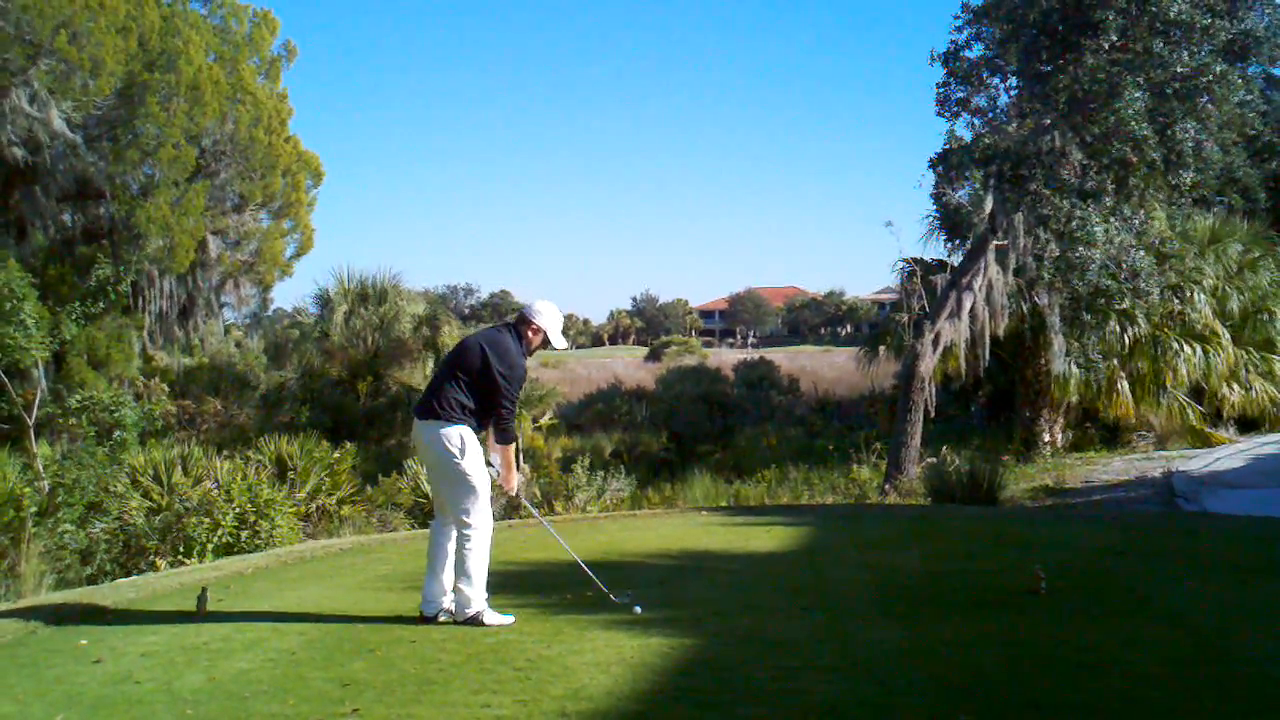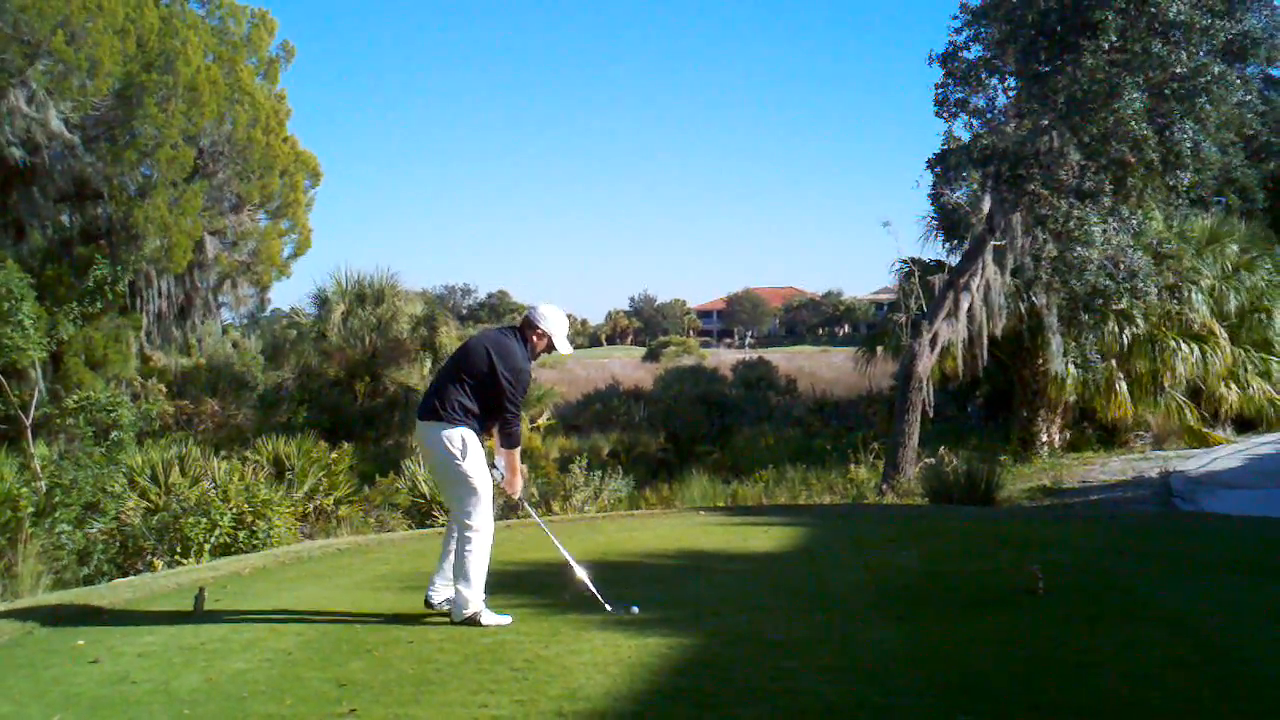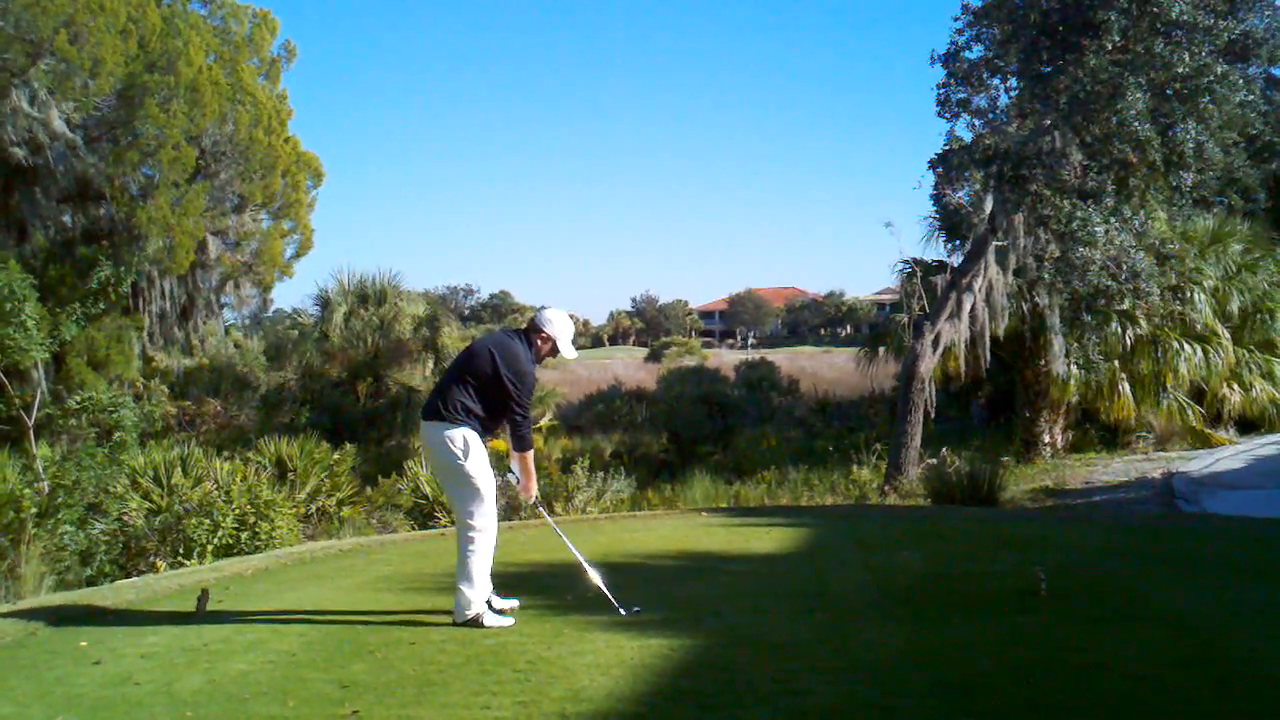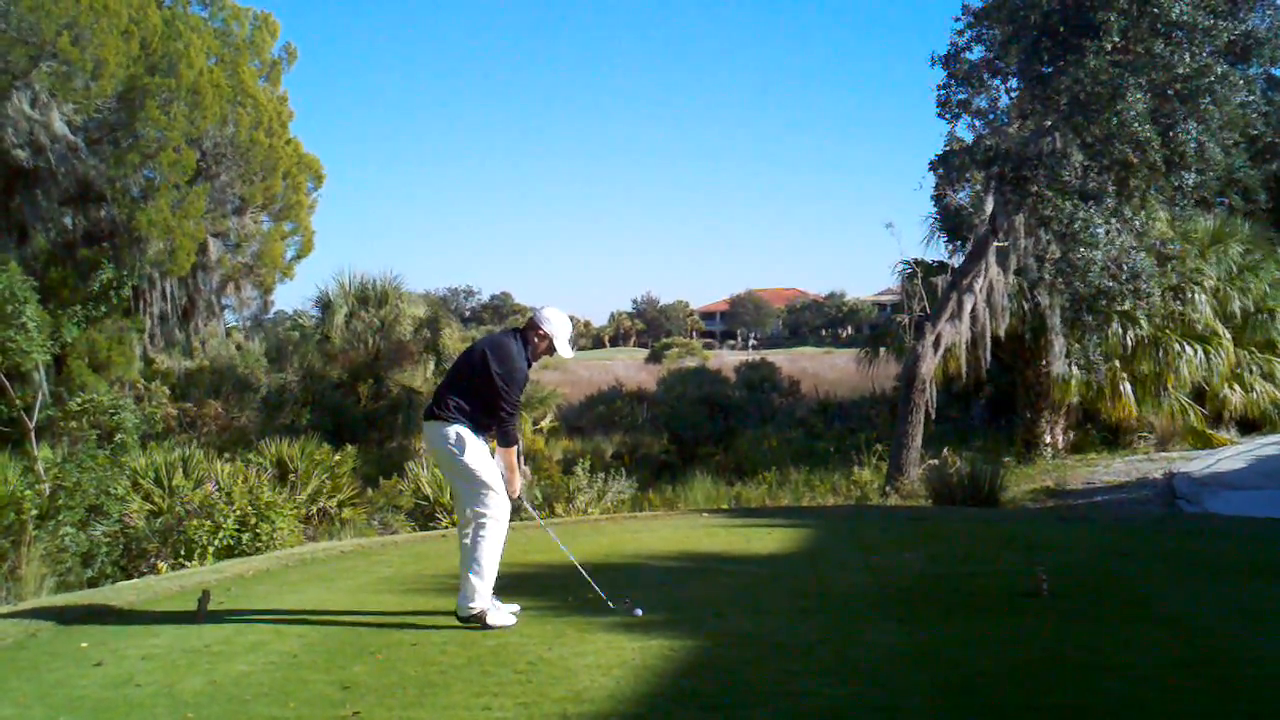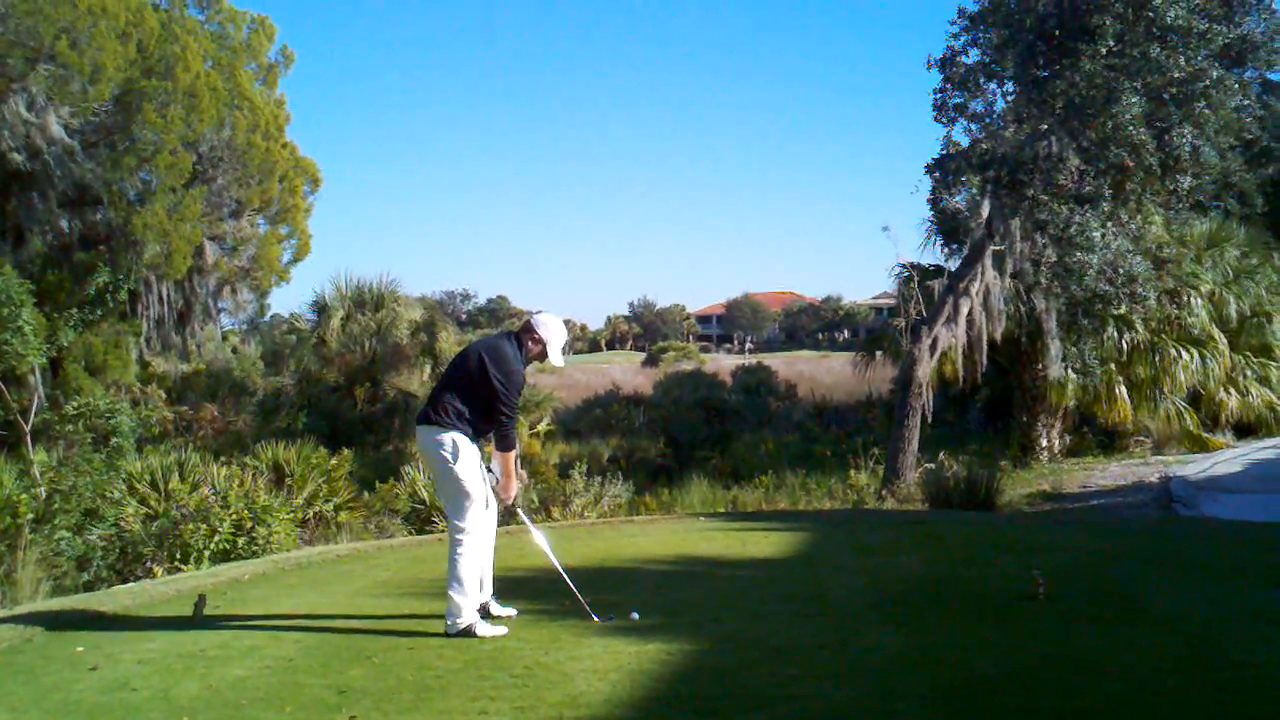
dt=0.3s
person 1, frame 1
left shoulder: (492, 338)
right shoulder: (511, 357)
right elbow: (504, 418)
left wrist: (496, 453)
right wrist: (509, 469)
left hip: (428, 426)
right hip: (450, 431)
left knee: (447, 518)
right knee: (475, 521)
left ankle: (435, 604)
right ankle: (470, 608)
person 1, frame 2
left shoulder: (496, 339)
right shoulder: (515, 361)
right elbow: (510, 422)
left wrist: (501, 455)
right wrist: (514, 473)
left hip: (431, 427)
right hip: (452, 432)
left knee: (463, 515)
right knee: (477, 520)
left ankle: (442, 592)
right ankle: (467, 608)
person 1, frame 3
left shoulder: (503, 342)
right shoulder: (519, 363)
right elbow: (520, 424)
left wrist: (514, 459)
right wrist: (529, 477)
left hip: (437, 427)
right hip: (454, 432)
left knee: (471, 517)
right knee: (480, 521)
left ankle: (479, 594)
right ankle: (470, 610)
person 1, frame 4
left shoulder: (504, 343)
right shoulder: (512, 359)
left elbow: (499, 414)
right elbow: (506, 421)
left wrist: (505, 464)
right wrist: (512, 472)
left hip: (451, 429)
right hip: (455, 431)
left knee: (475, 515)
right knee: (494, 509)
left ankle: (479, 597)
right ankle: (475, 604)
person 1, frame 5
left shoulder: (496, 347)
right shoulder: (509, 363)
left elbow: (493, 418)
right elbow: (505, 426)
left wrist: (499, 469)
right wrist: (509, 478)
left hip: (442, 433)
right hip: (448, 437)
left knee: (483, 514)
right knee: (470, 526)
left ankle: (478, 598)
right ankle: (461, 620)
